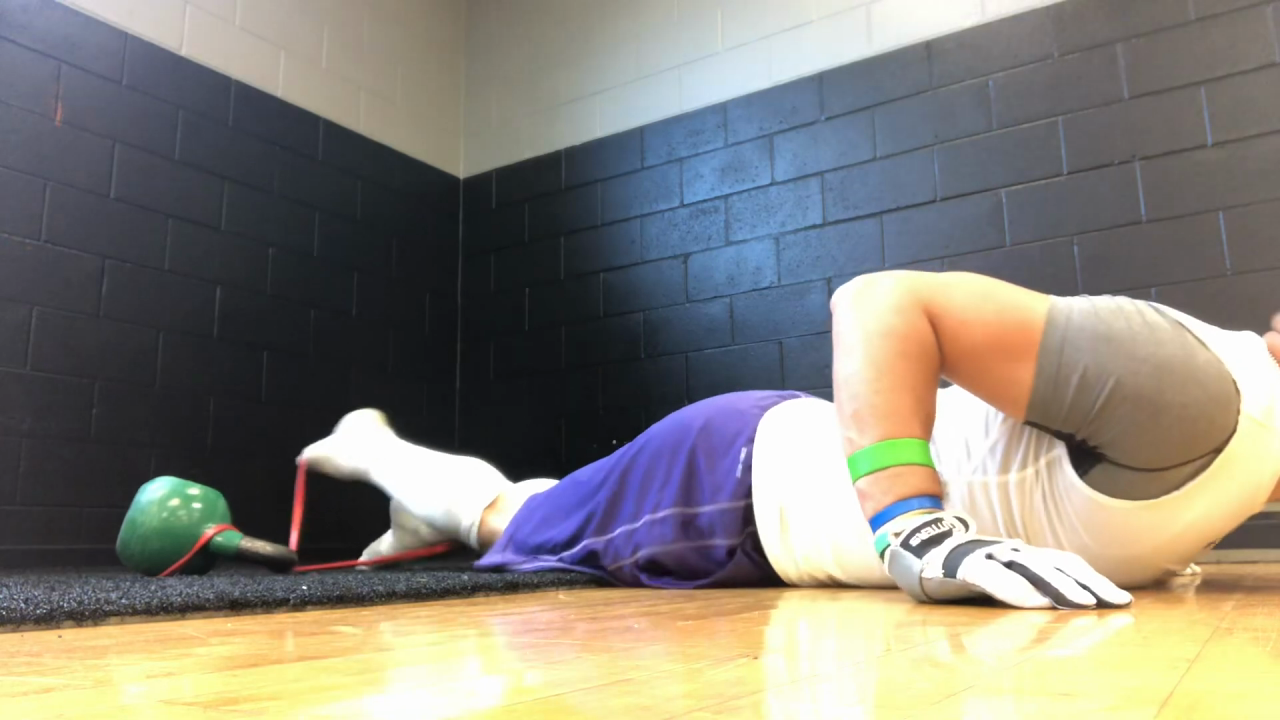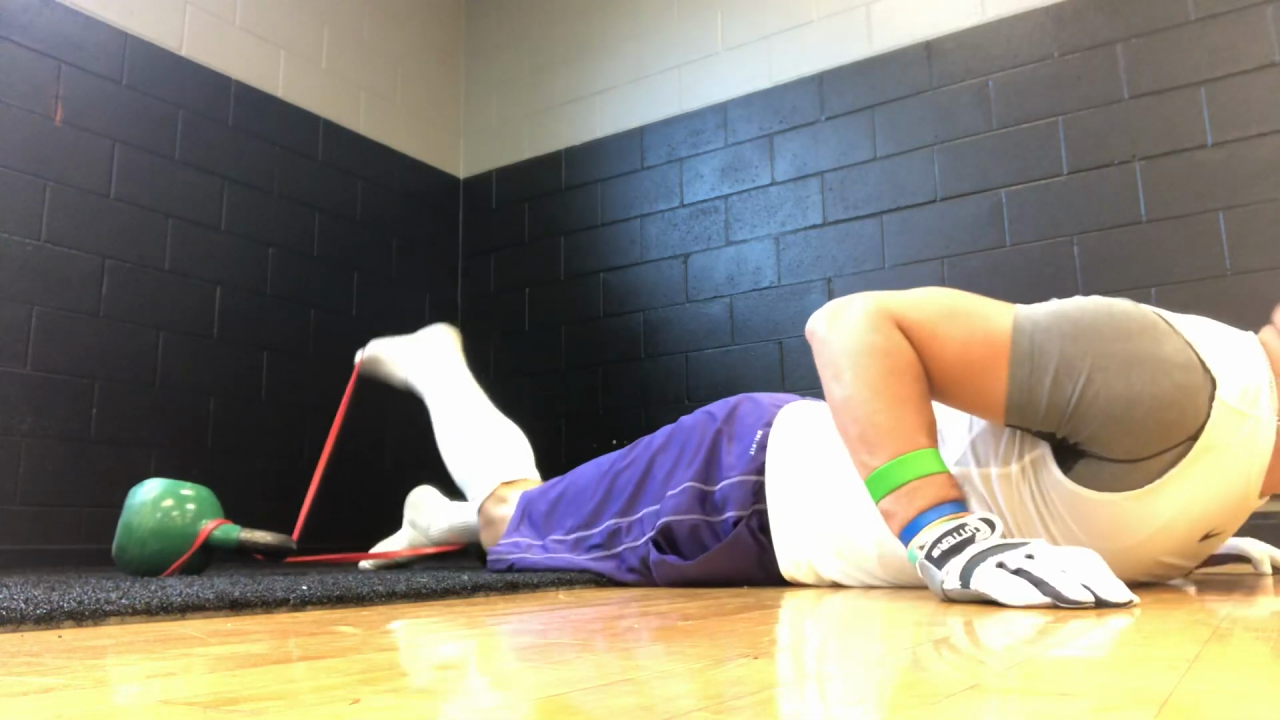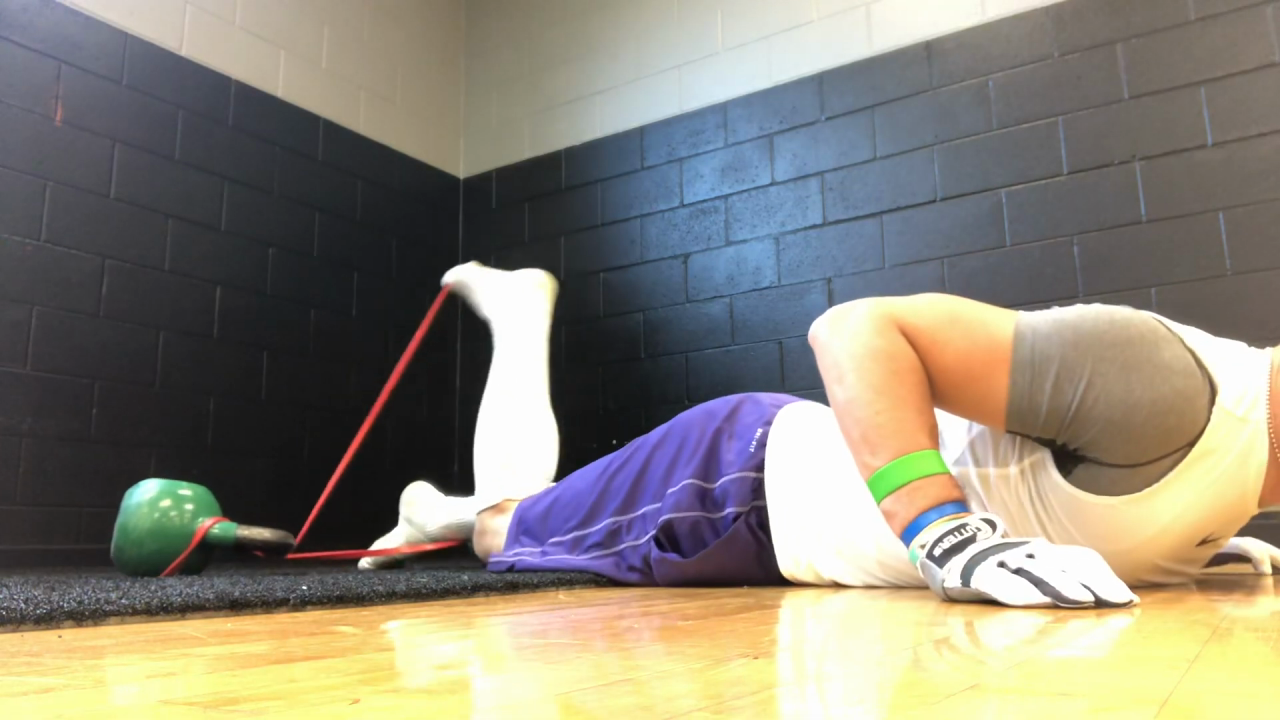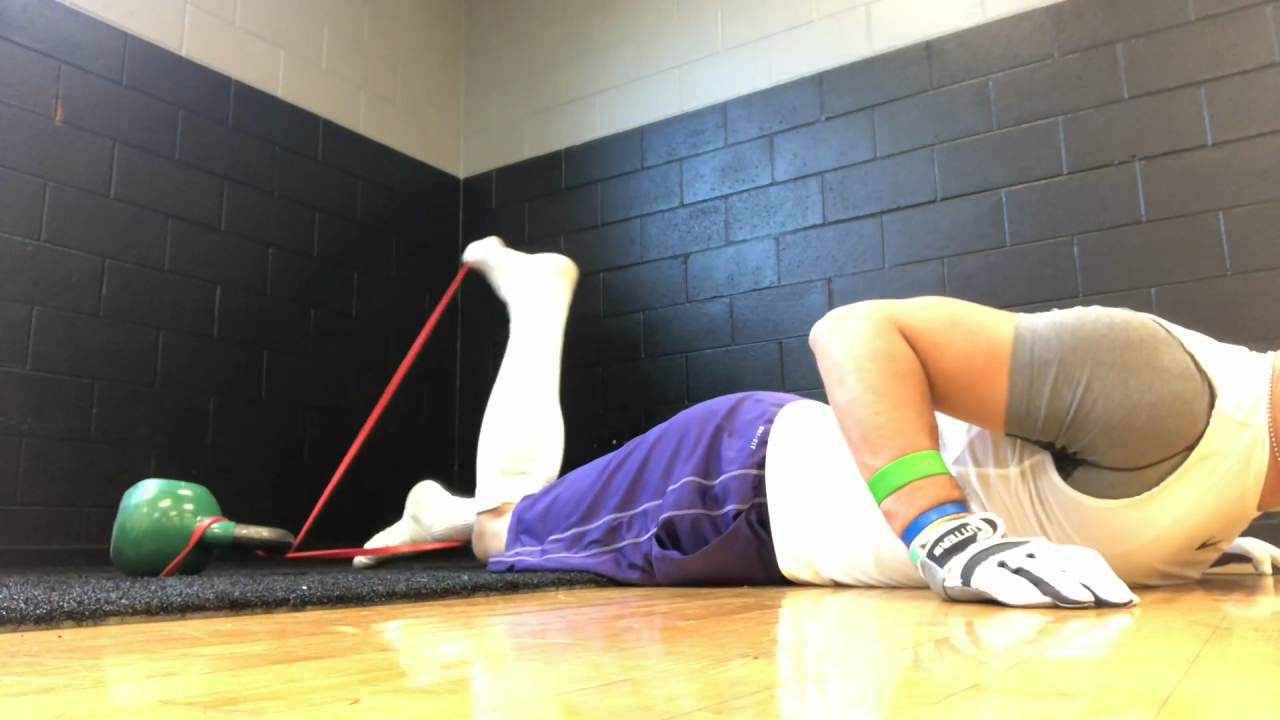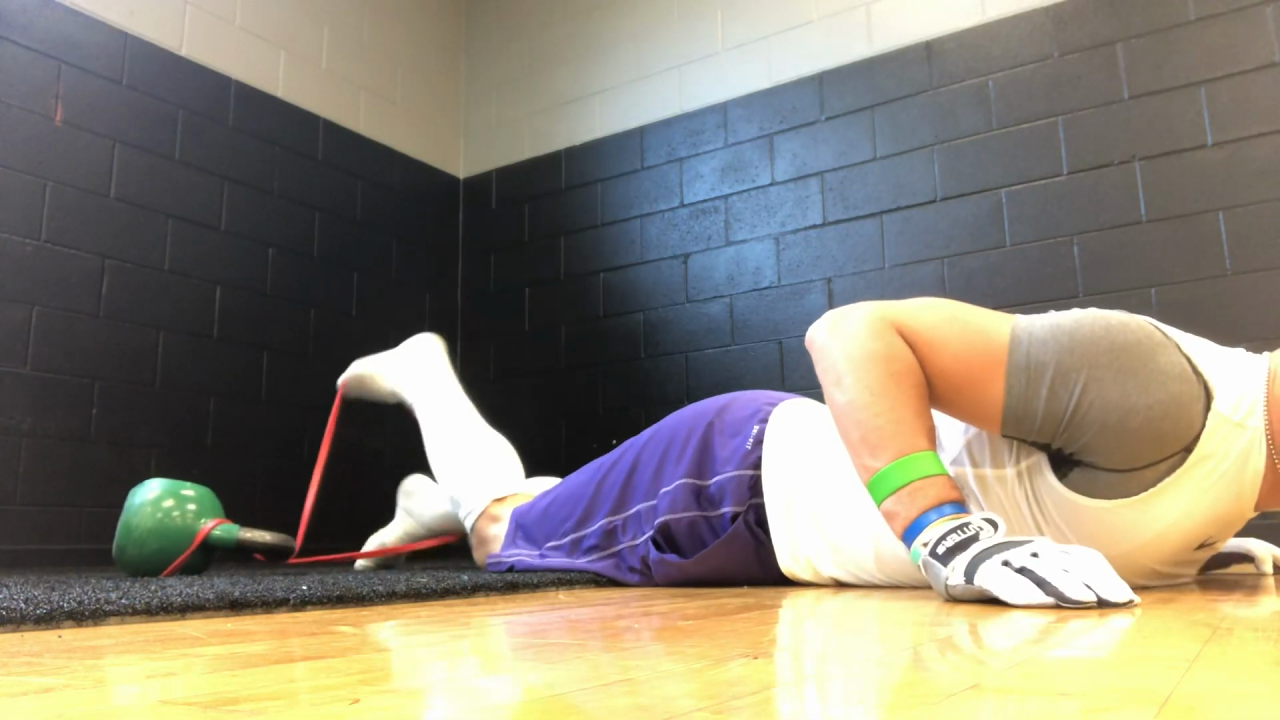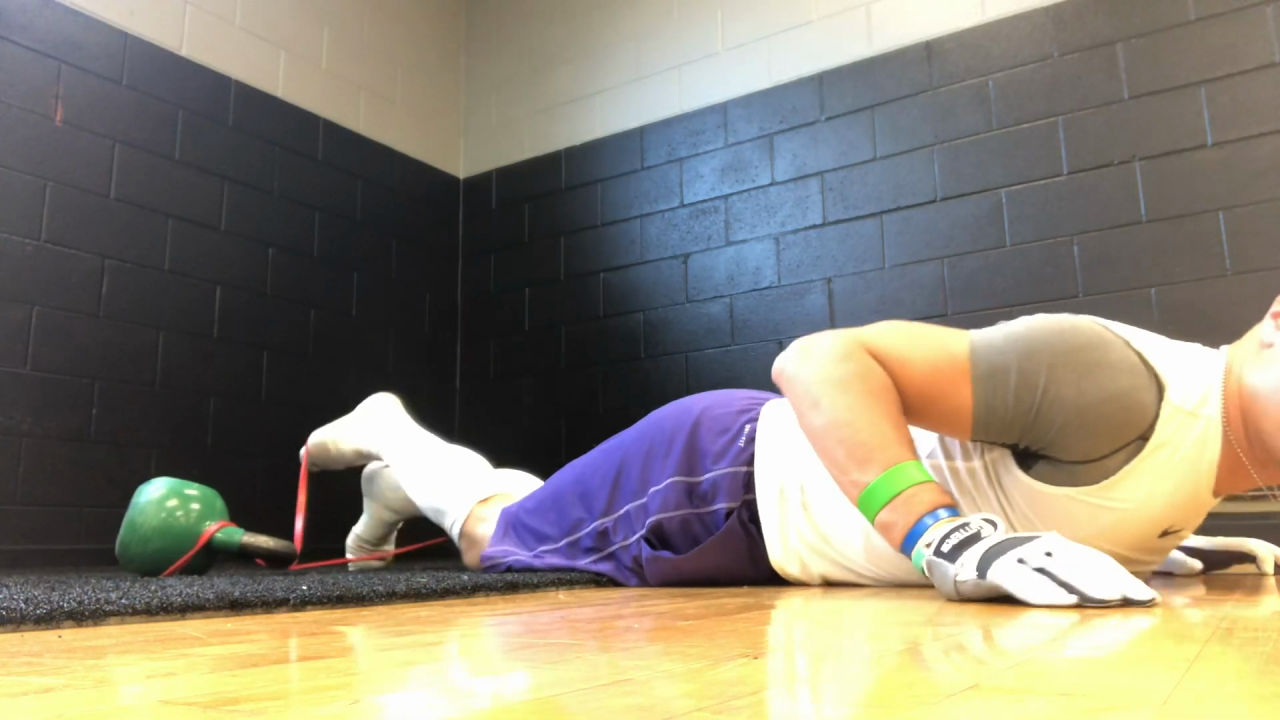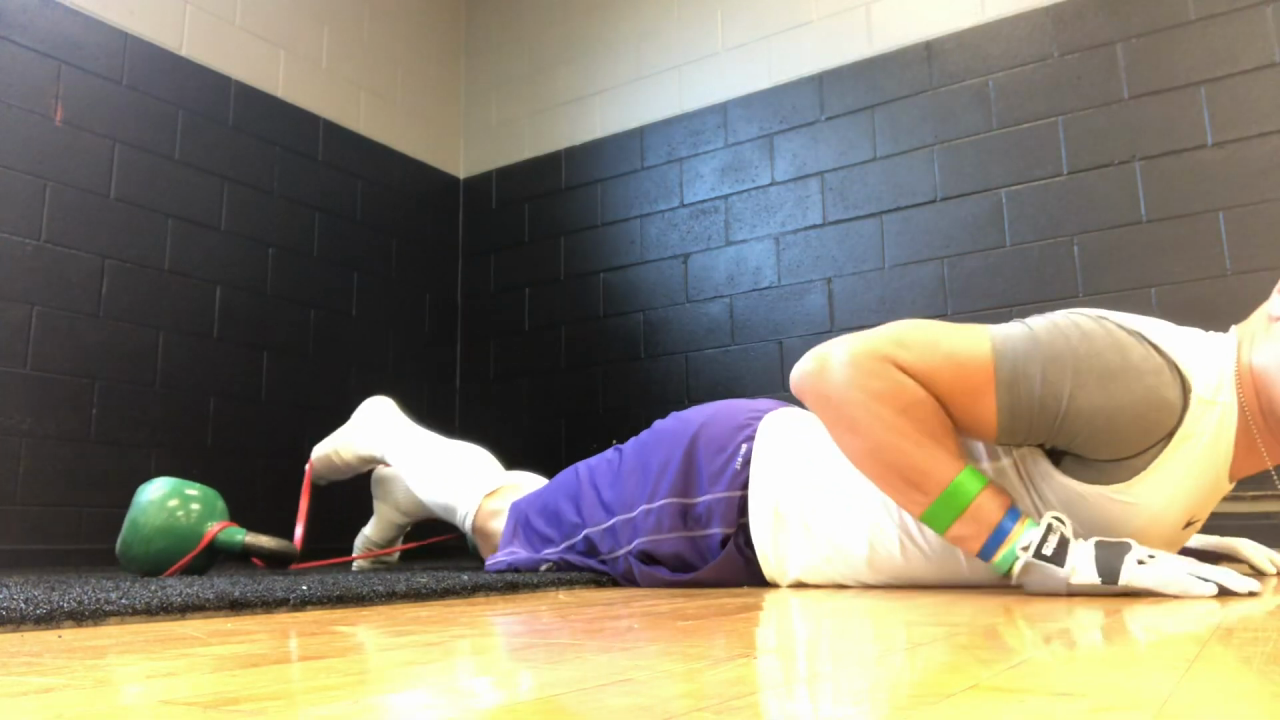
dt=0.4s
person 1, frame 1
right shoulder: (1189, 389)
right elbow: (879, 300)
left wrist: (1143, 530)
right wrist: (916, 529)
left hip: (789, 467)
right hip: (743, 480)
right knee: (505, 525)
left ankle: (426, 509)
right ankle: (379, 453)
person 1, frame 2
right shoulder: (1168, 380)
right elbow: (851, 323)
left wrist: (1184, 538)
right wrist: (950, 540)
left hip: (796, 481)
right hip: (744, 484)
right knee: (510, 516)
left ankle: (438, 515)
right ankle: (434, 362)
person 1, frame 3
right shoulder: (1170, 387)
right elbow: (855, 327)
left wrist: (1186, 537)
right wrist: (949, 538)
left hip: (793, 484)
right hip: (743, 482)
right knee: (507, 529)
left ankle: (435, 510)
right ankle: (523, 305)
person 1, frame 4
right shoulder: (1167, 389)
right elbow: (855, 329)
left wrist: (1194, 537)
right wrist: (951, 537)
left hip: (793, 480)
right hip: (741, 484)
right knee: (506, 531)
left ankle: (440, 513)
right ankle: (541, 292)
person 1, frame 5
right shoulder: (1163, 391)
right elbow: (853, 331)
left wrist: (1179, 545)
right wrist: (952, 539)
left hip: (782, 487)
right hip: (738, 483)
right knee: (505, 536)
left ankle: (435, 502)
right ankle: (423, 374)
person 1, frame 6
left shoulder: (1201, 455)
right shoulder: (1121, 387)
right elbow: (817, 360)
left wrist: (1152, 544)
right wrist: (947, 541)
left hip: (761, 485)
right hip: (719, 476)
left knee: (527, 521)
right knee: (498, 538)
left ankle: (402, 484)
right ankle: (389, 436)
person 1, frame 7
right shoulder: (1140, 378)
right elbow: (838, 369)
left wrist: (1159, 537)
right wrist: (1026, 546)
left hip: (772, 476)
right hip: (721, 497)
left knee: (535, 518)
right knee: (514, 531)
left ankle: (414, 488)
right ankle: (391, 436)
